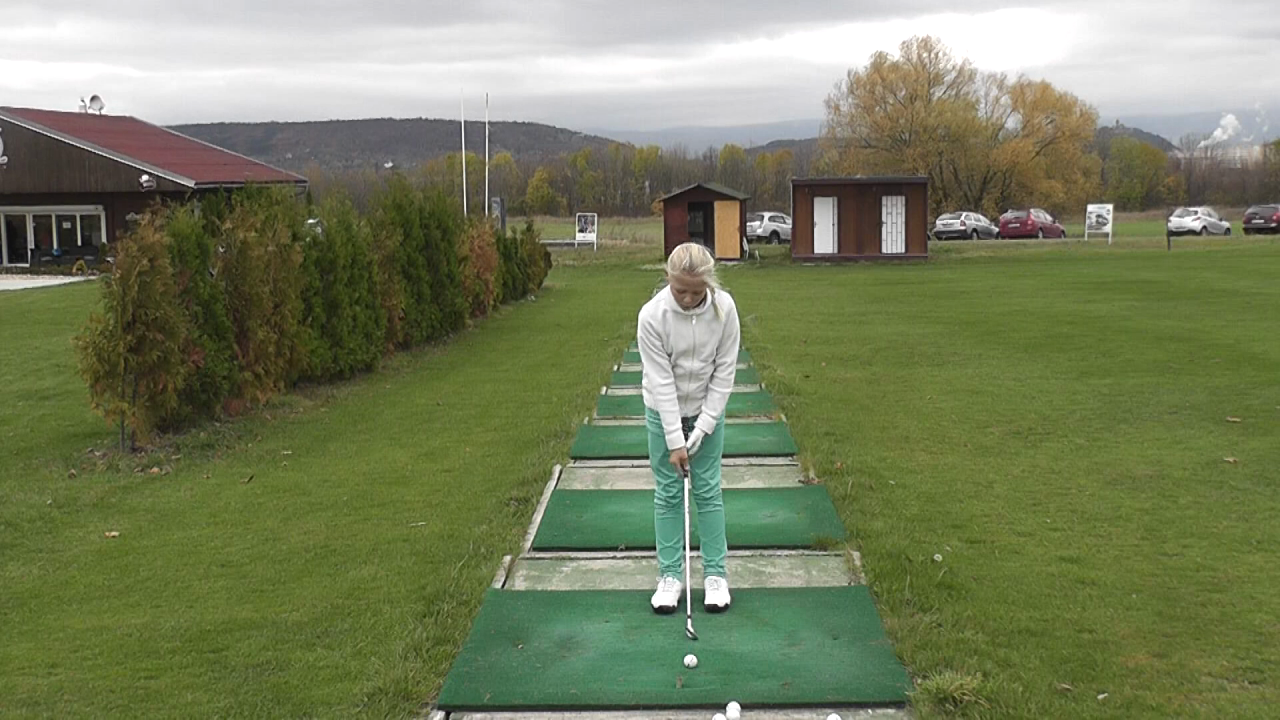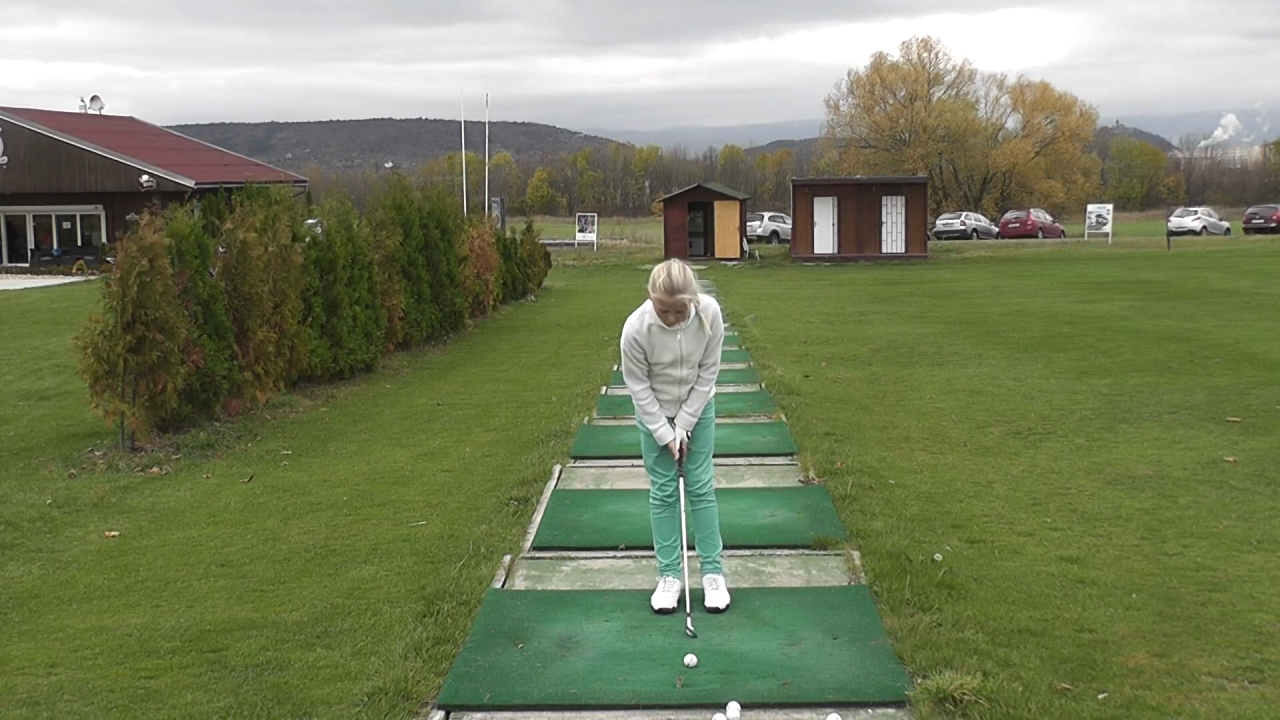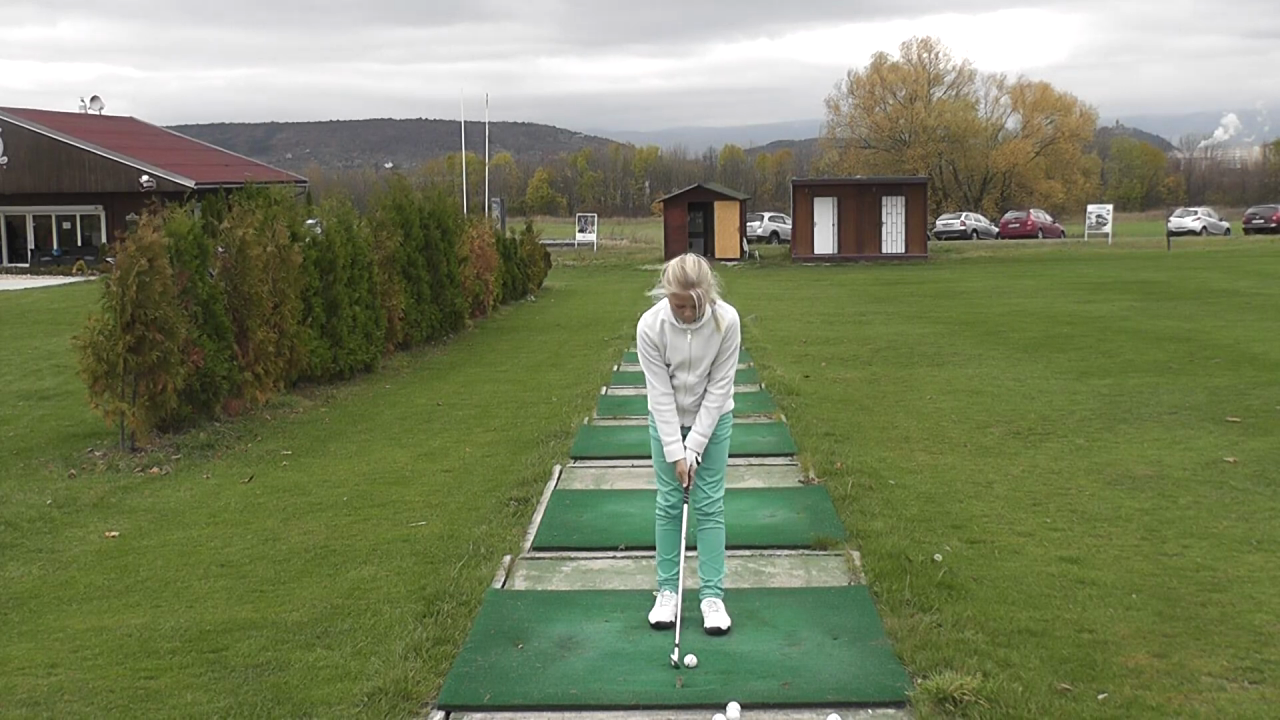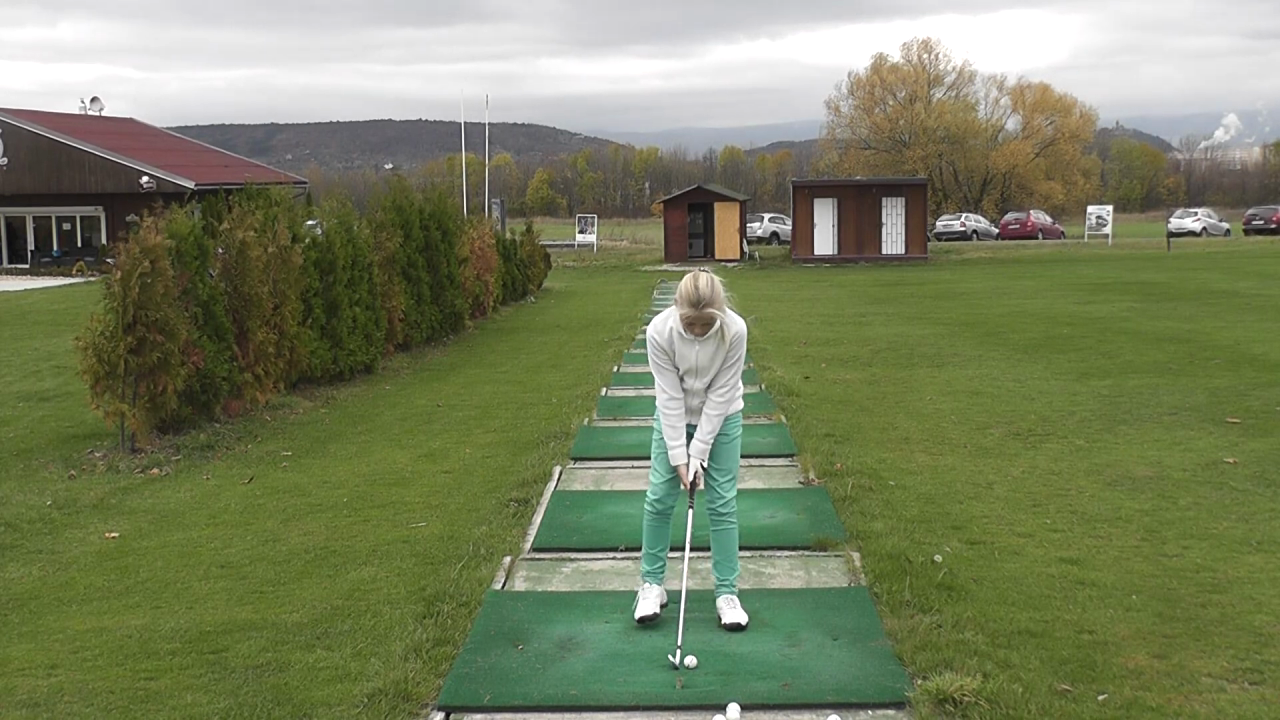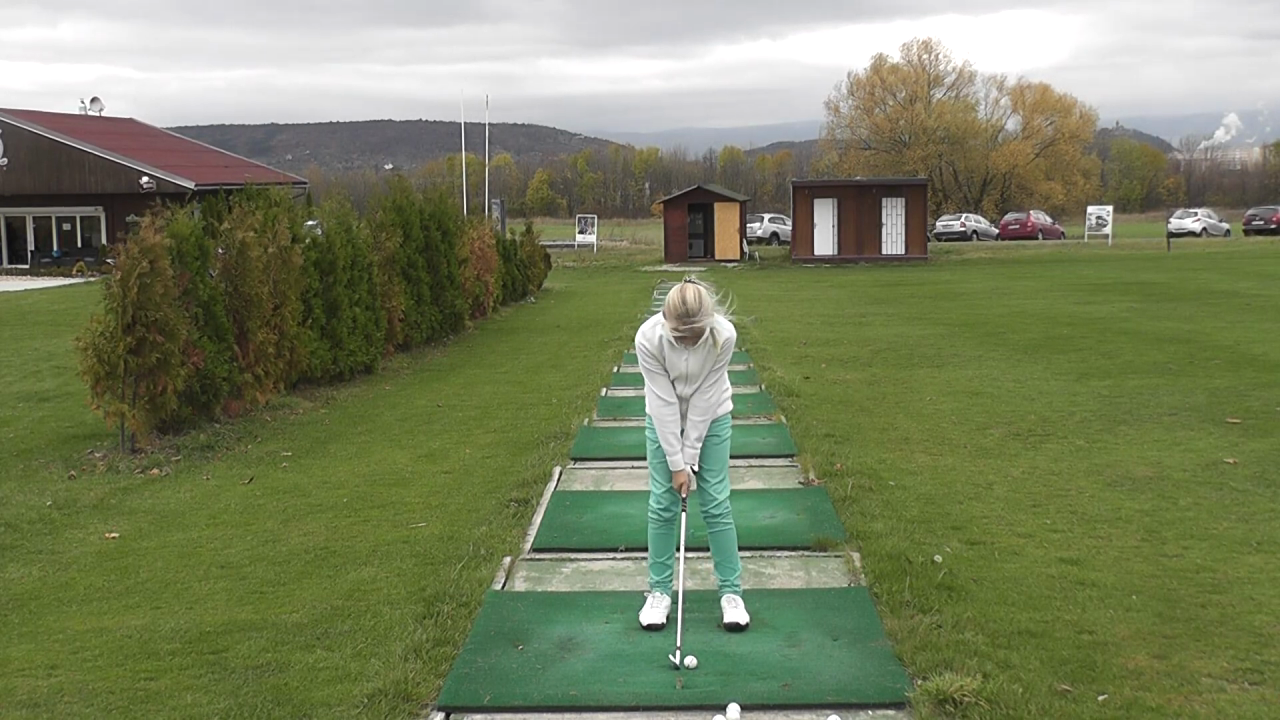
dt=1s
person 1, frame 1
left shoulder: (724, 307)
right shoulder: (652, 315)
left elbow: (725, 370)
right elbow: (659, 381)
left wrist: (703, 427)
right wrist: (674, 441)
left hip: (709, 408)
right hip: (663, 410)
left knee: (708, 489)
right knee: (668, 491)
left ankle: (715, 573)
right ankle: (670, 575)
person 1, frame 2
left shoulder: (709, 312)
right shoulder: (635, 328)
left elbow: (708, 372)
right elbow: (639, 387)
left wrist: (684, 425)
right wrist: (666, 434)
left hip: (697, 408)
right hip: (654, 413)
left knee: (701, 487)
right knee: (663, 492)
left ankle: (713, 572)
right ankle: (669, 576)
person 1, frame 3
left shoulder: (727, 320)
right shoulder: (650, 325)
left elbow: (720, 387)
right elbow: (661, 391)
left wrist: (695, 447)
right wrist: (676, 452)
left hip: (713, 419)
right hip: (666, 419)
left knee: (710, 504)
right knee: (669, 504)
left ankle: (712, 594)
right ankle: (667, 590)
person 1, frame 4
left shoulder: (735, 330)
right shoulder: (659, 330)
left elbow: (722, 393)
right elbow: (670, 395)
left wrist: (700, 452)
right wrist: (679, 458)
left hip: (721, 419)
right hip: (674, 418)
left knee: (722, 503)
right knee: (658, 498)
left ankle: (726, 591)
right ankle: (651, 582)
person 1, frame 5
left shoulder: (724, 335)
right shoulder: (648, 337)
left elbow: (705, 398)
right elbow: (663, 402)
left wrist: (690, 458)
right wrist: (676, 462)
left hip: (711, 419)
right hip: (664, 421)
left knee: (716, 503)
right knee: (662, 504)
left ankle: (731, 591)
right ankle: (660, 590)
